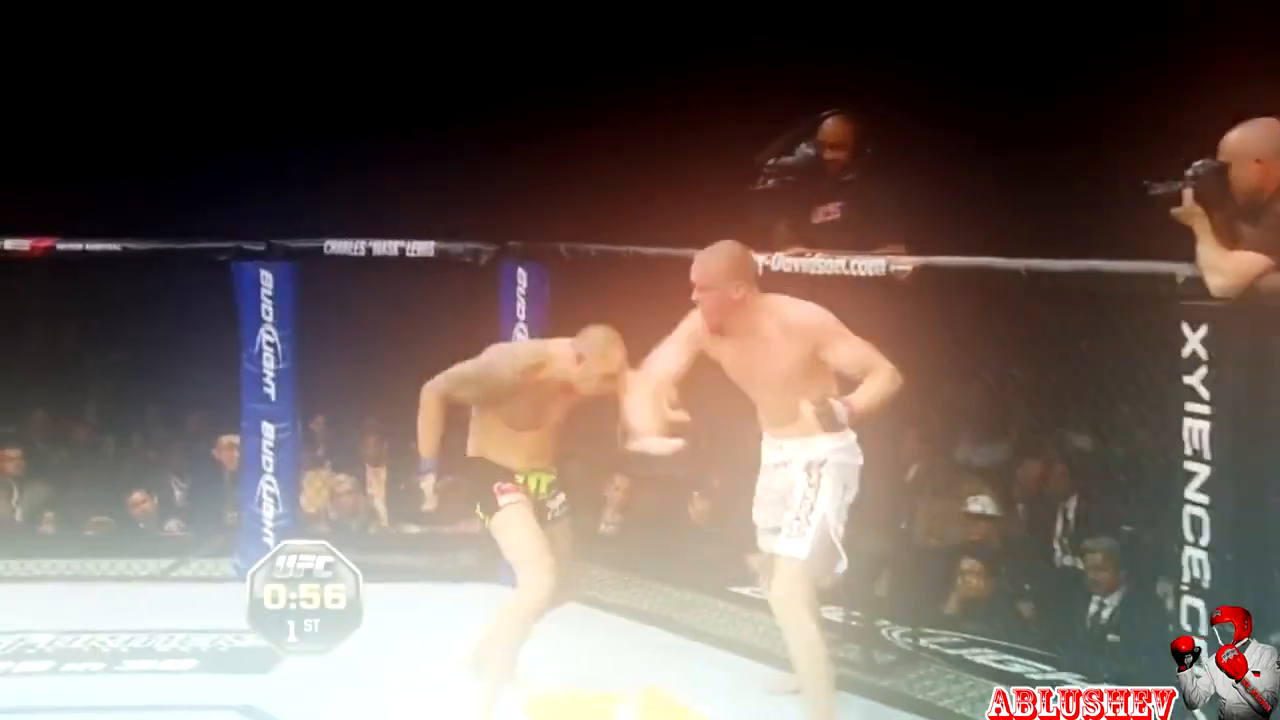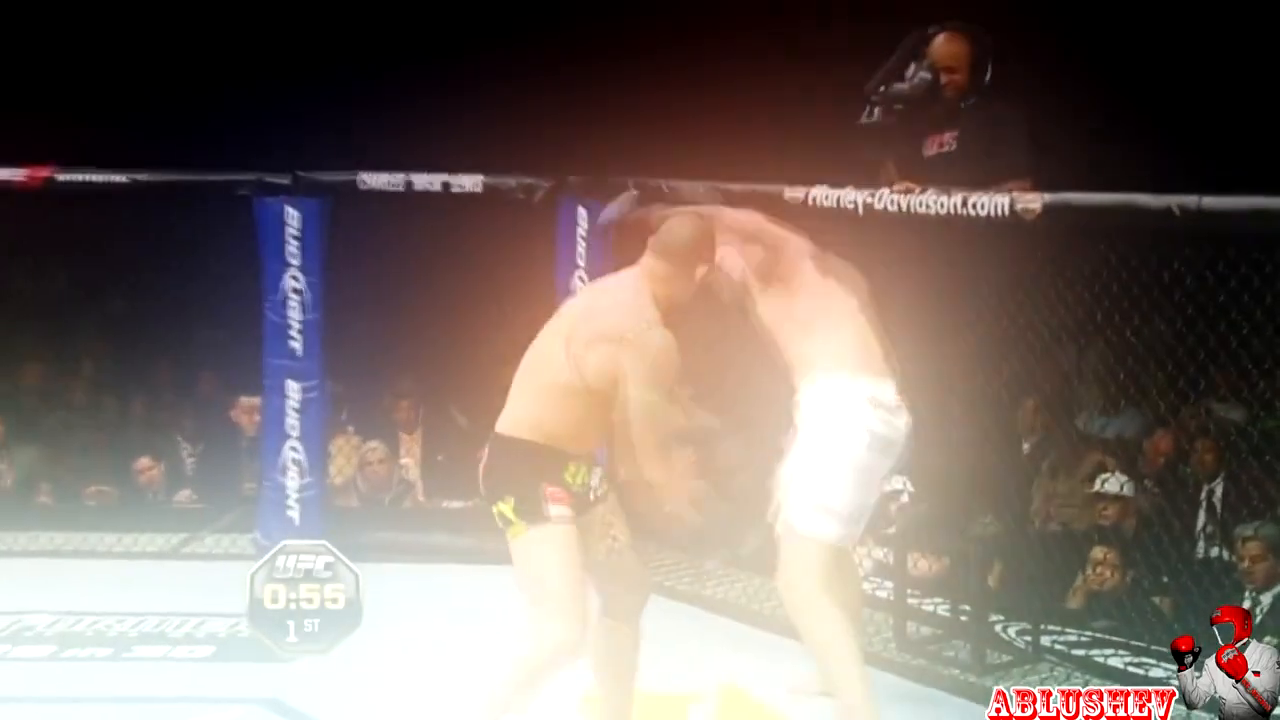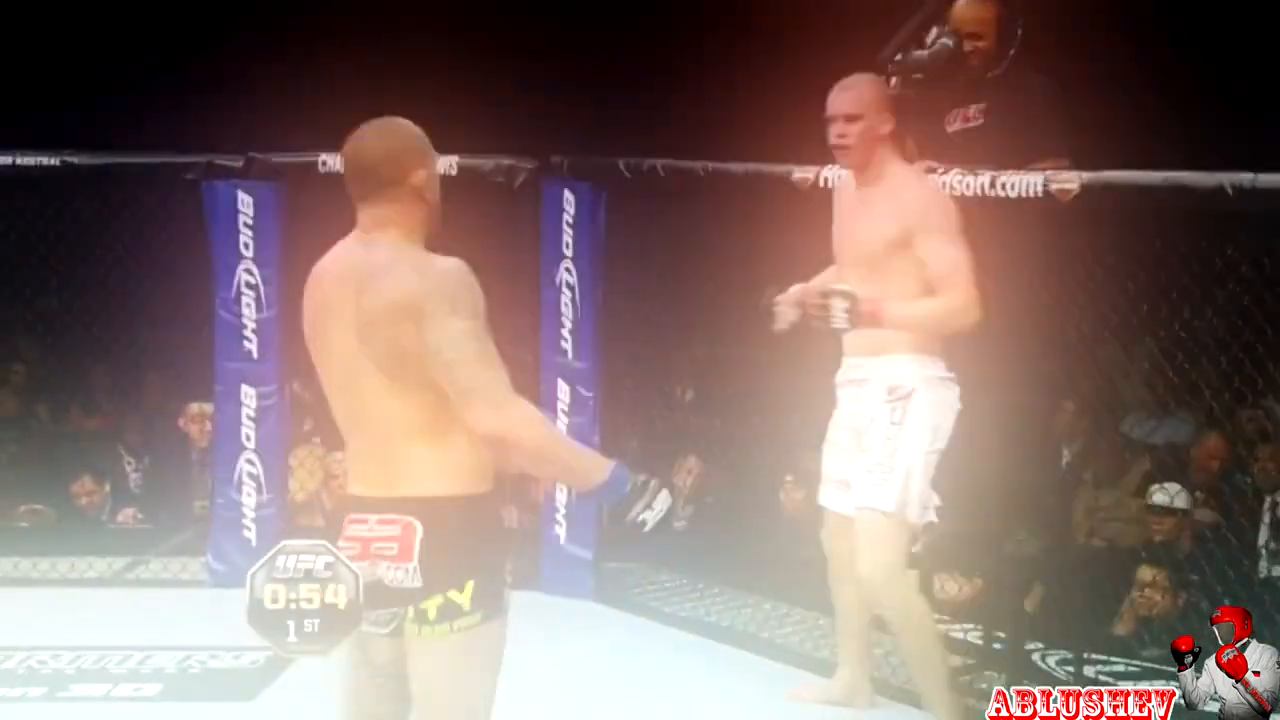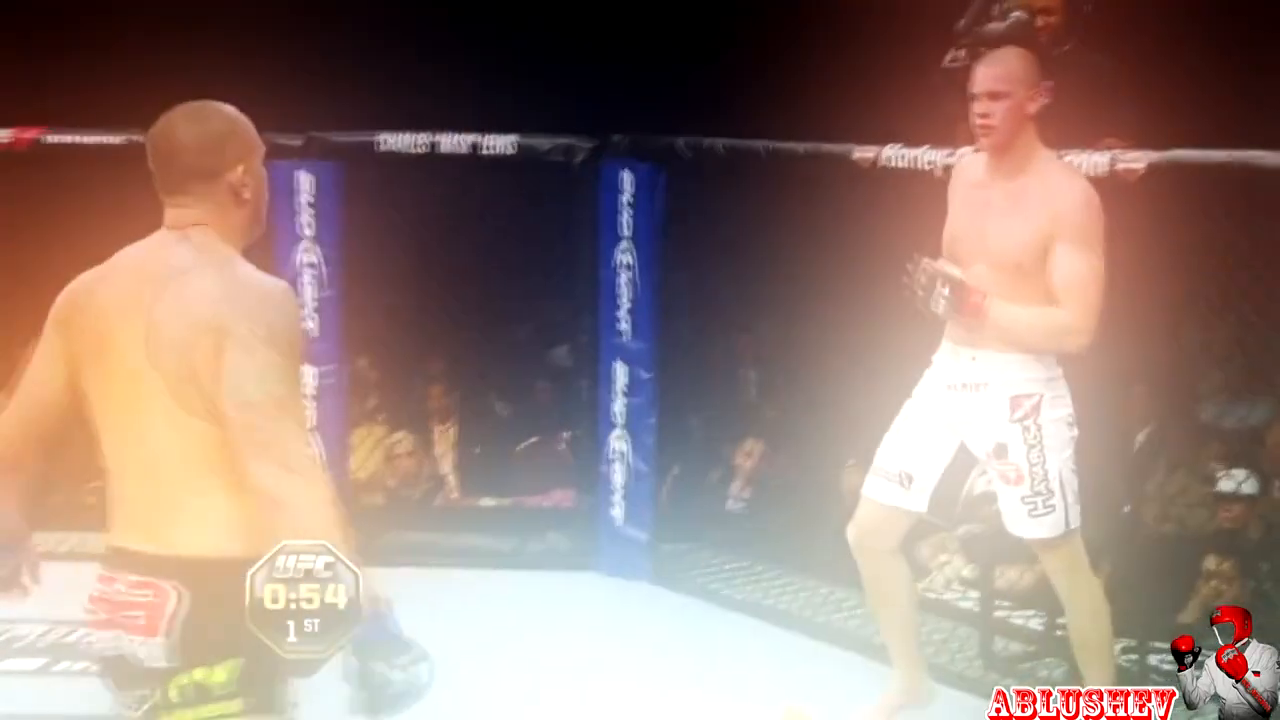
dt=0.7s
person 1, frame 1
left shoulder: (802, 322)
right shoulder: (702, 325)
left elbow: (888, 376)
right elbow: (647, 380)
left wrist: (844, 412)
right wrist: (646, 432)
left hip: (824, 460)
right hip: (775, 457)
left knee: (787, 597)
right knee: (776, 574)
right ankle: (812, 672)
person 1, frame 2
left shoulder: (772, 261)
right shoulder: (837, 276)
left elbow: (763, 233)
left hip: (843, 408)
right hip: (881, 412)
left knee: (801, 580)
right knee: (826, 557)
person 1, frame 3
left shoulder: (921, 199)
right shoulder: (845, 193)
left elbow: (965, 305)
left wrist: (879, 311)
right wrist: (807, 296)
left hip: (910, 390)
right hip: (857, 384)
left knee: (875, 564)
right knee: (840, 538)
person 1, frame 4
left shoulder: (1069, 198)
right shoulder: (964, 174)
left elbow: (1076, 329)
left wrist: (981, 307)
right wrist: (933, 282)
left hip: (1020, 388)
right hip: (948, 373)
left knee: (1065, 563)
right knee: (870, 534)
person 2, frame 1
left shoulder: (582, 368)
right shoulder: (507, 367)
right elbow: (435, 389)
right wrist: (429, 461)
left hip: (543, 477)
right hip: (493, 477)
left knee: (549, 584)
right knee: (540, 583)
left ankle: (491, 661)
person 2, frame 2
left shoulder: (617, 293)
right shoulder: (647, 340)
right elbow: (654, 458)
right wrist: (685, 505)
left hip: (572, 466)
right hip: (527, 465)
left knee: (627, 592)
right knee: (566, 628)
person 2, frame 3
left shoulder: (325, 279)
right shoulder: (436, 279)
right elbow: (494, 418)
right wrist: (611, 480)
left hip: (369, 530)
right hip: (450, 527)
person 2, frame 4
left shoulder: (91, 292)
right shoulder: (248, 298)
right elbow: (283, 469)
right wrist: (362, 613)
left hip: (126, 592)
right hip: (225, 592)
